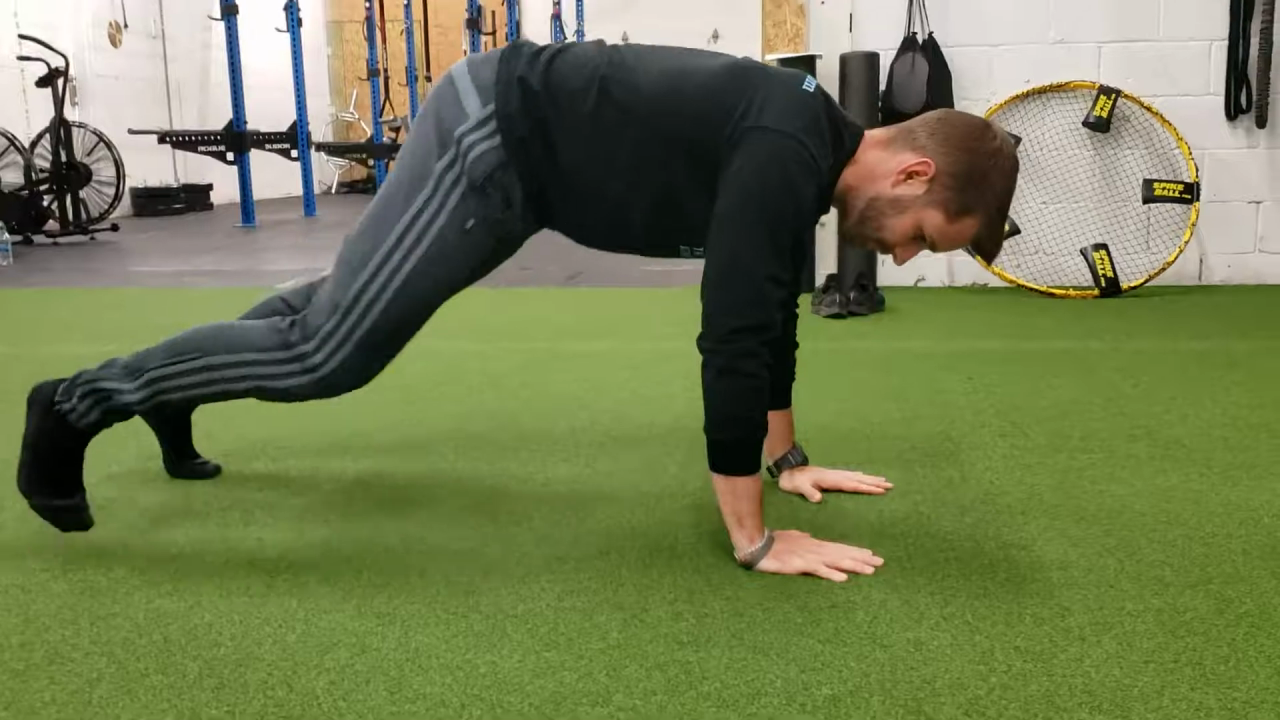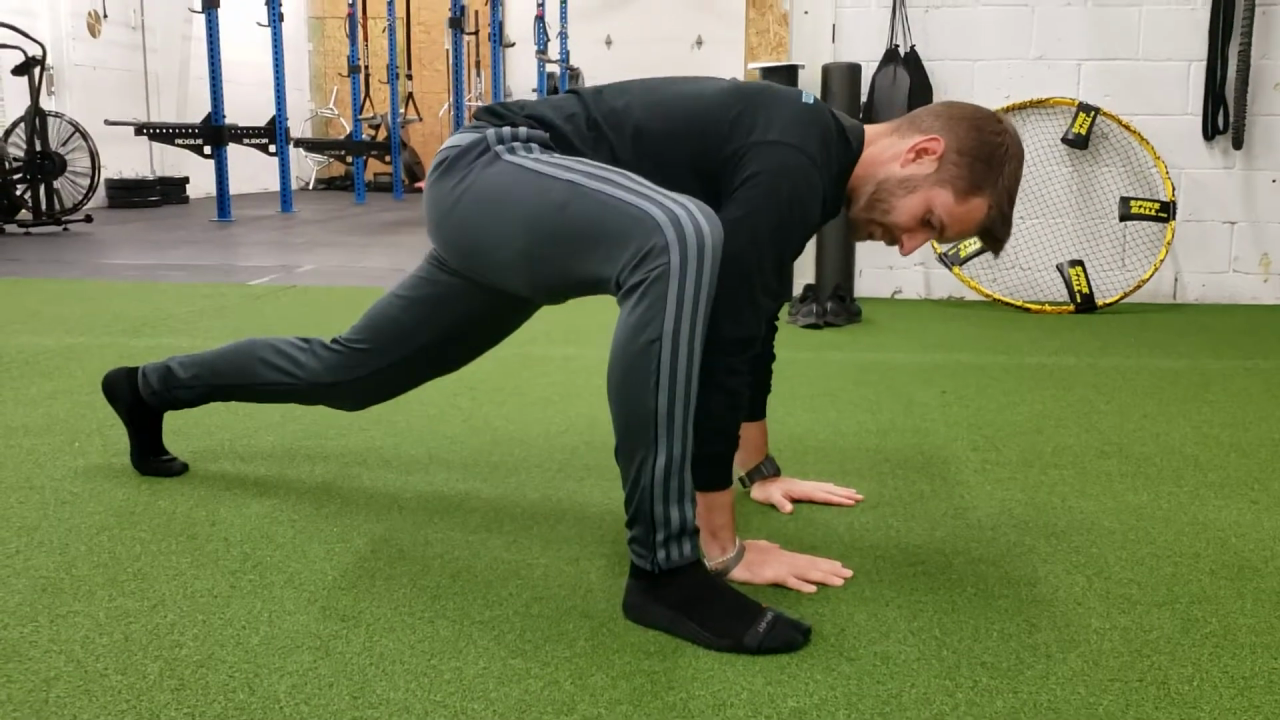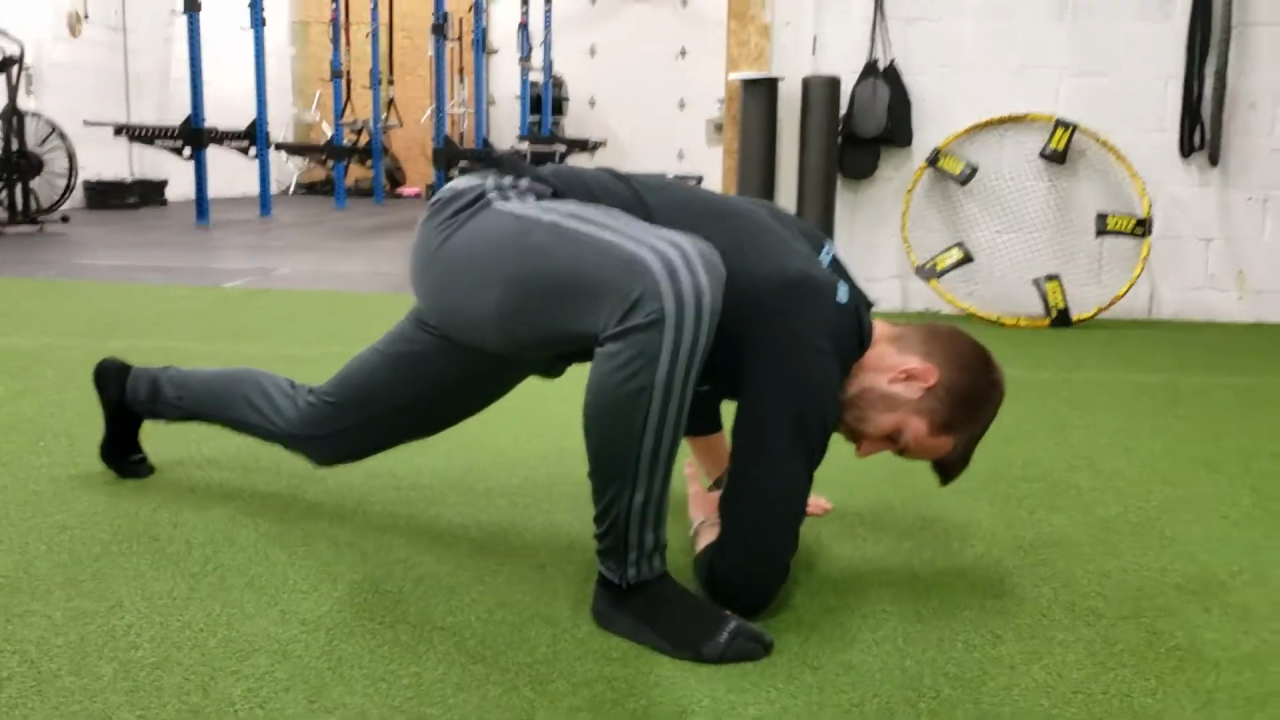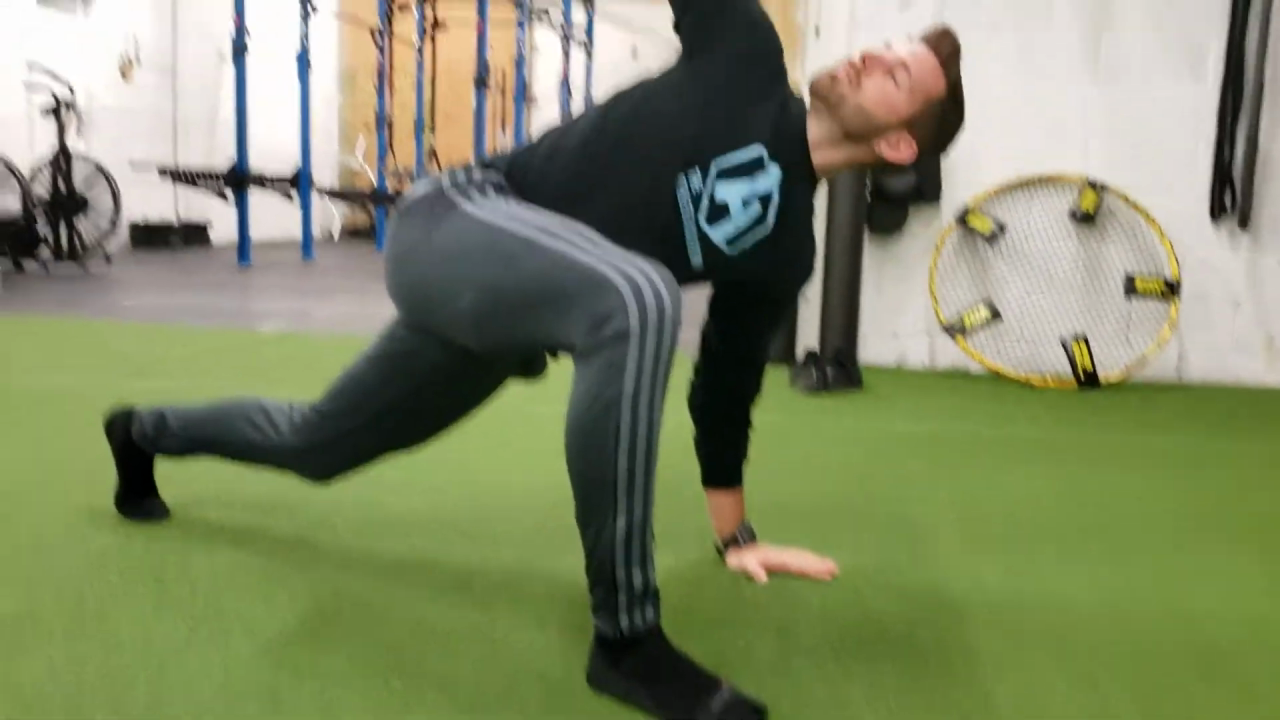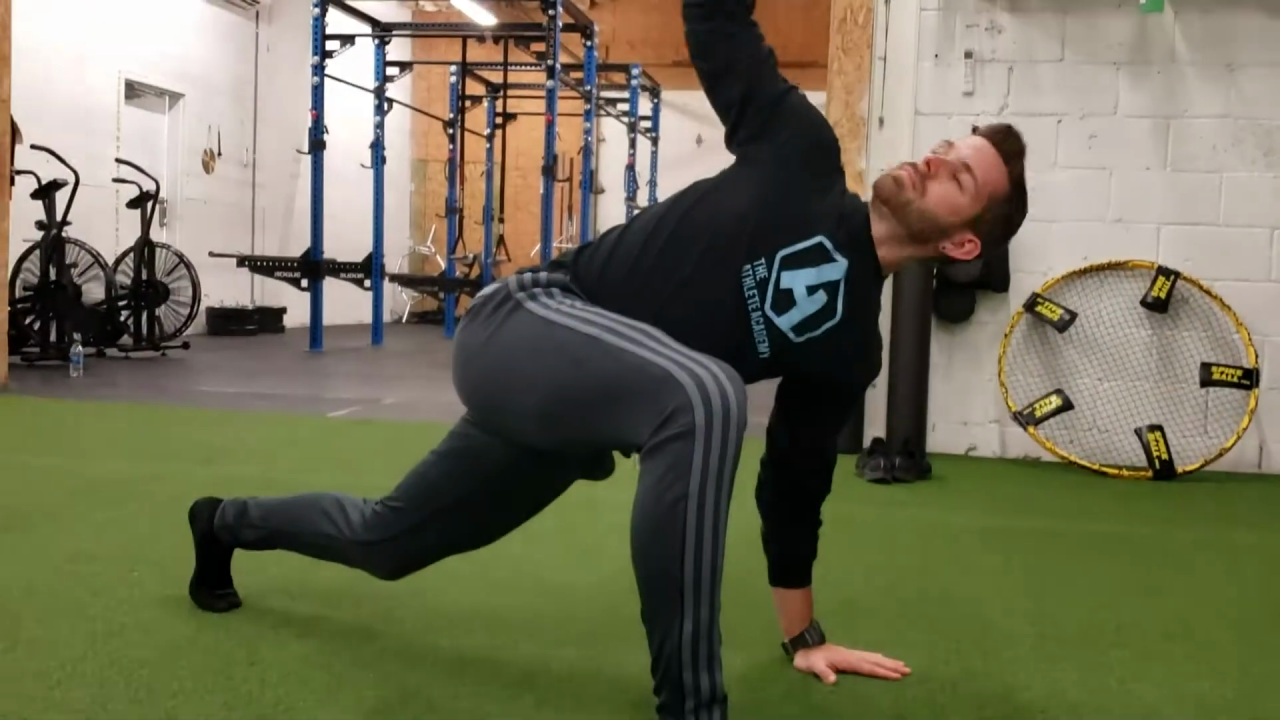
dt=1s
person 1, frame 1
left shoulder: (806, 157)
right shoulder: (789, 152)
left elbow: (771, 310)
right elbow: (733, 332)
left wrist: (786, 457)
right wrist: (753, 538)
left hip: (521, 161)
right hip: (488, 129)
left knee: (354, 309)
right knee: (331, 345)
left ankle: (172, 408)
right ankle: (77, 404)
person 1, frame 2
left shoulder: (805, 146)
right shoulder: (796, 161)
left elbow: (744, 315)
right elbow: (716, 337)
left wrist: (757, 467)
right wrist: (718, 543)
left hip: (504, 207)
right hip: (487, 172)
left knee: (348, 373)
right knee: (678, 236)
left ankle: (149, 387)
right ankle: (666, 565)
person 1, frame 3
left shoulder: (816, 295)
right shoulder: (807, 345)
right elbow: (746, 579)
left wrist: (726, 482)
right wrist: (737, 517)
left hip: (493, 270)
right hip: (480, 233)
left knee: (318, 427)
right knee: (676, 280)
left ankle: (136, 390)
right ankle: (630, 581)
person 1, frame 4
left shoulder: (787, 247)
left elbow: (726, 382)
left wrist: (737, 533)
left hip: (498, 303)
right hip: (454, 222)
left knee: (315, 440)
right knee: (636, 299)
left ankle: (148, 431)
right ankle: (625, 634)
person 1, frame 5
left shoulder: (852, 344)
right shoulder: (801, 157)
left elbow: (796, 479)
left wrist: (802, 632)
left hip: (569, 398)
right hip: (522, 325)
left knee: (386, 539)
right knee: (703, 395)
left ankle: (226, 524)
